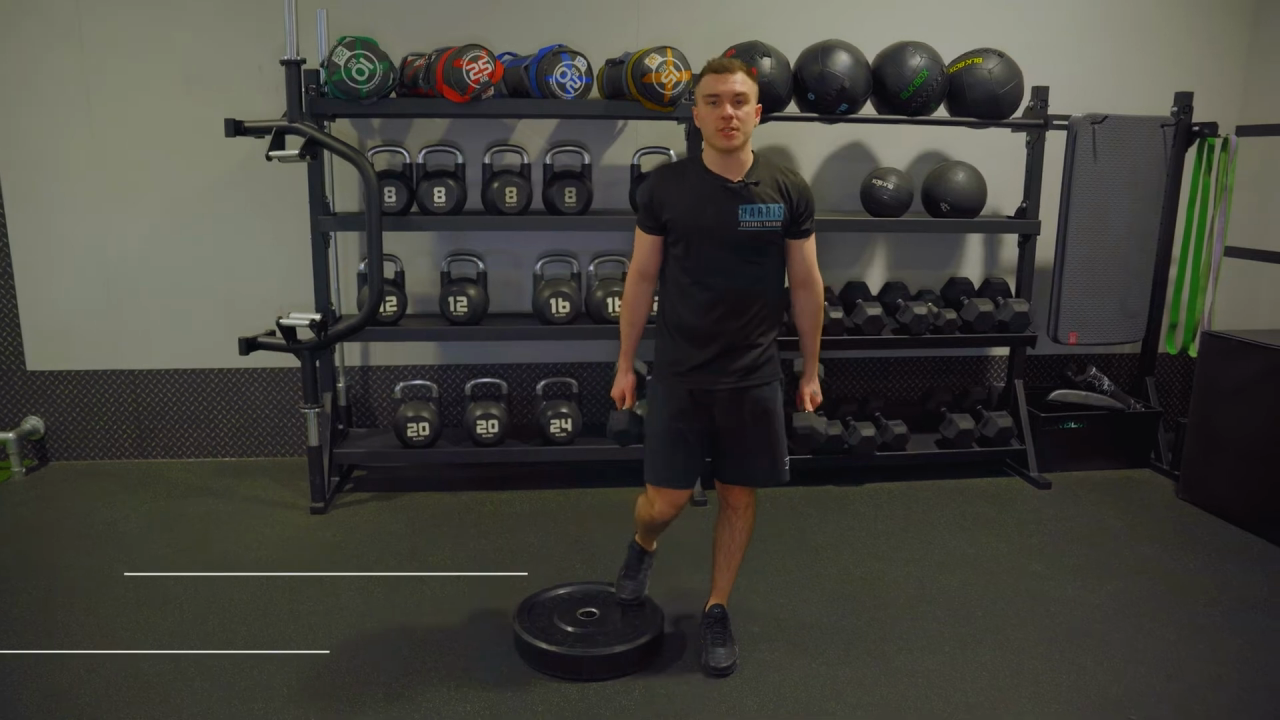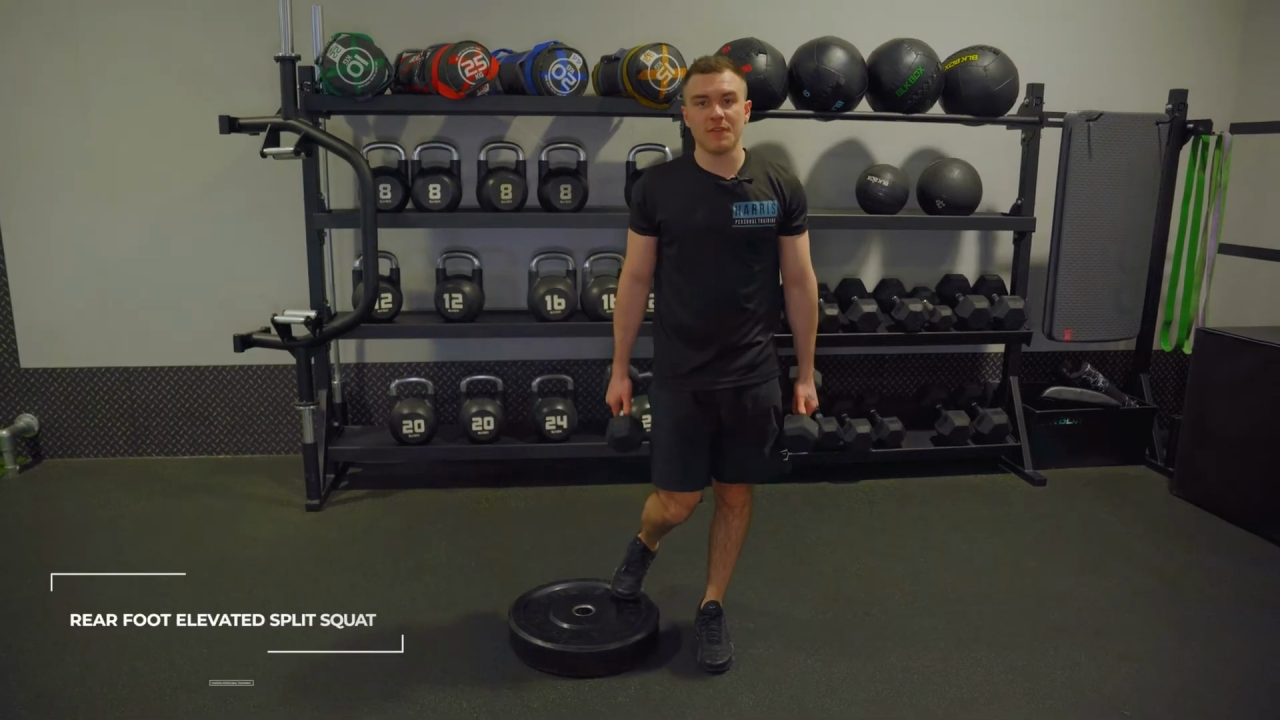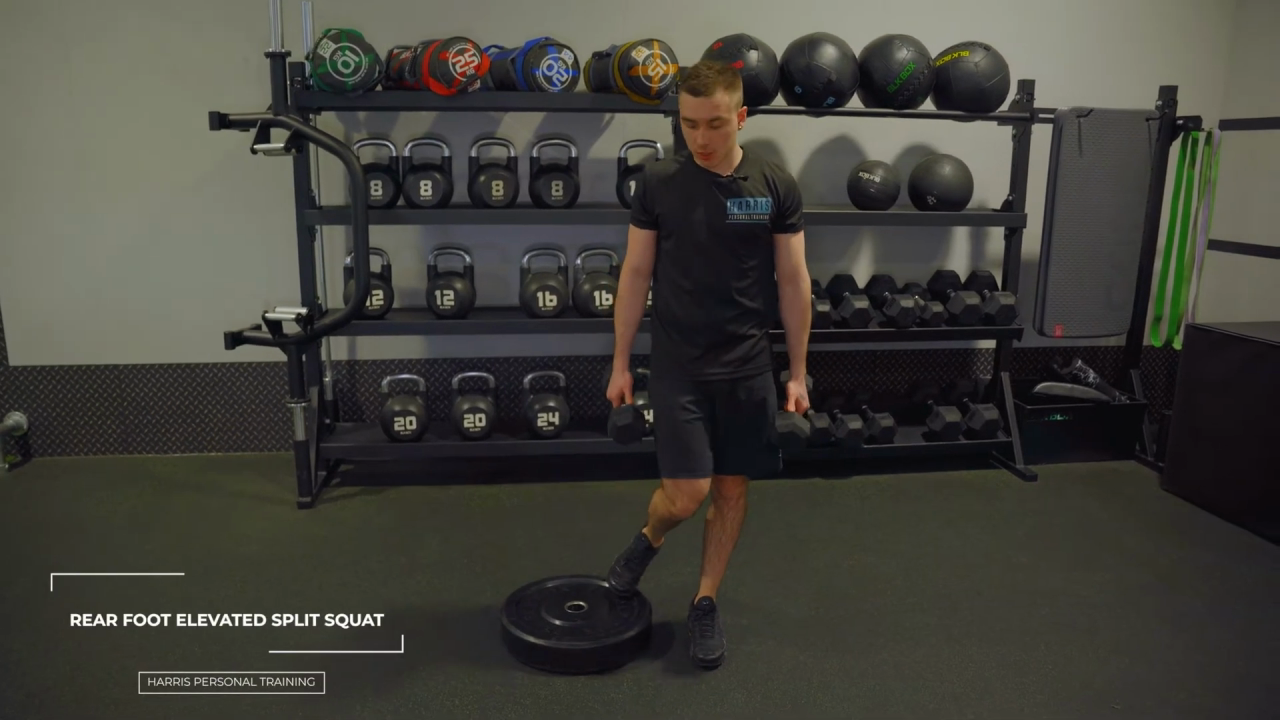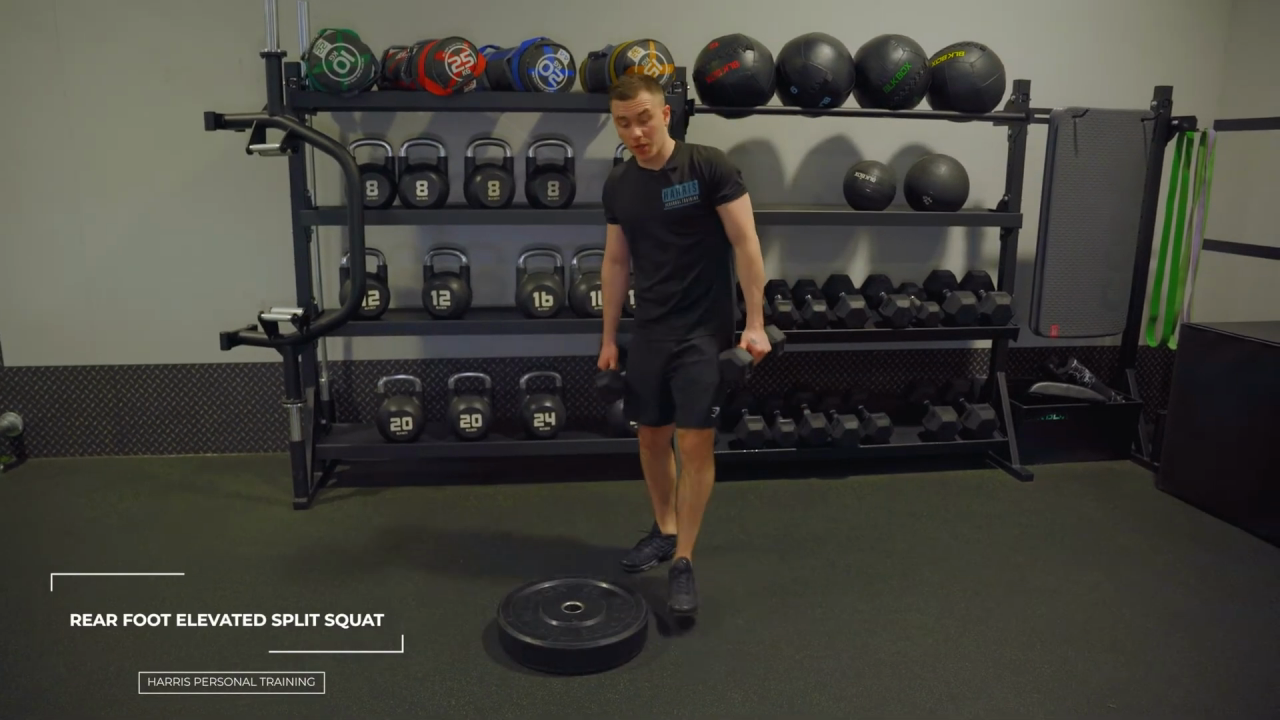
dt=1s
person 1, frame 1
left shoulder: (787, 190)
right shoulder: (664, 186)
left elbow: (806, 285)
right elbow: (641, 278)
left wrist: (810, 370)
right wrist: (625, 364)
left hip: (753, 377)
right hip: (679, 374)
left knee: (739, 497)
right knee: (666, 499)
left ankle: (716, 610)
right ankle: (643, 546)
person 1, frame 2
left shoulder: (780, 188)
right shoulder: (657, 187)
left elbow: (799, 283)
right elbow: (634, 280)
left wrist: (805, 373)
right wrist: (619, 370)
left hip: (752, 375)
right hip: (680, 376)
left knee: (735, 495)
right knee: (677, 500)
left ankle: (712, 607)
right ankle: (643, 544)
person 1, frame 3
left shoulder: (775, 186)
right shoulder: (658, 182)
left elbow: (793, 282)
right elbow: (635, 274)
left wrist: (797, 373)
right wrist: (620, 364)
left hip: (747, 367)
right hip: (678, 366)
left knee: (731, 487)
right knee: (686, 492)
left ankle: (705, 602)
right ankle: (646, 540)
person 1, frame 4
left shoulder: (709, 166)
right shoulder: (617, 184)
left elbow: (746, 243)
right elbow: (616, 262)
left wrist: (754, 323)
right wrist: (608, 337)
left hip: (703, 330)
right hip: (649, 331)
left knee: (696, 443)
right knee: (651, 437)
left ankle: (683, 563)
right ankle: (665, 530)
